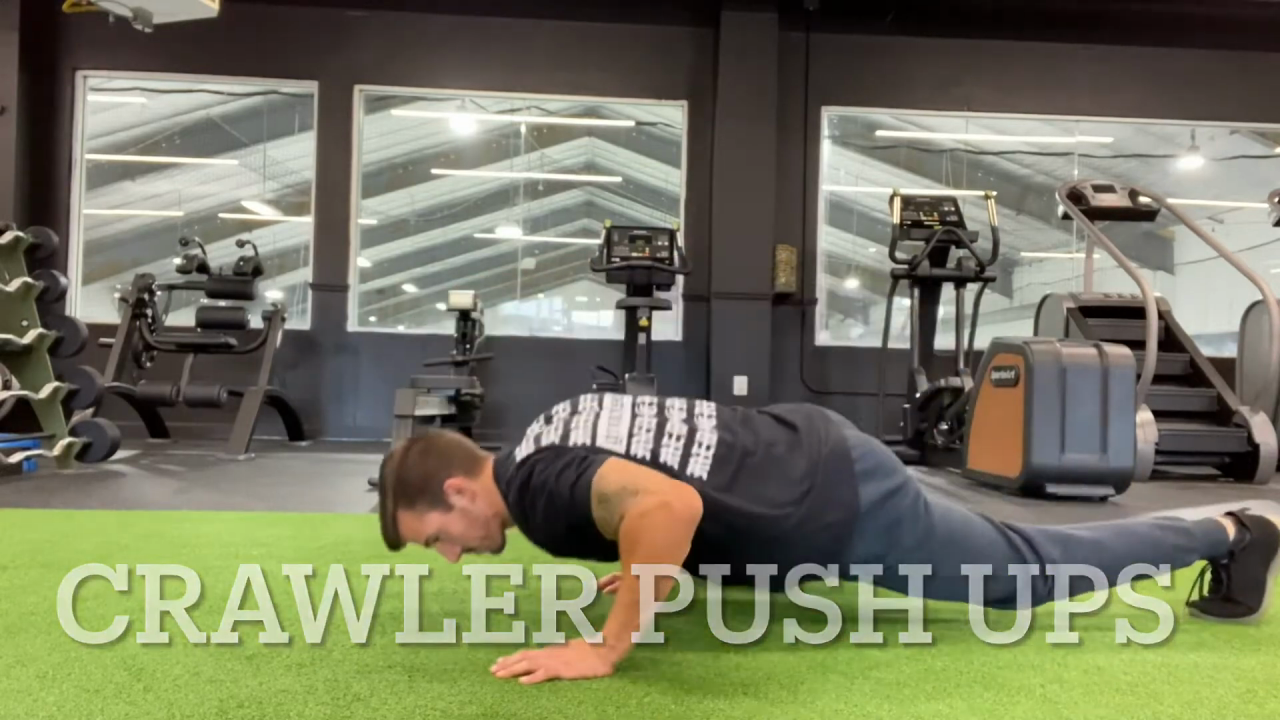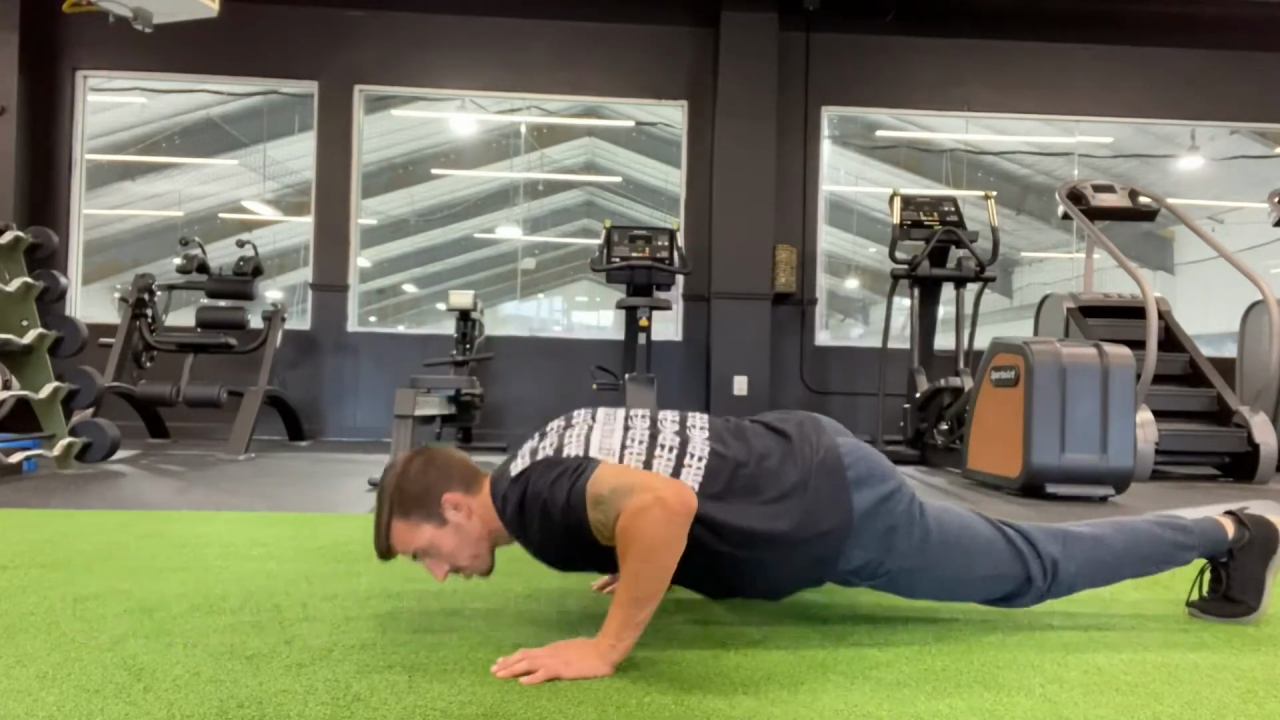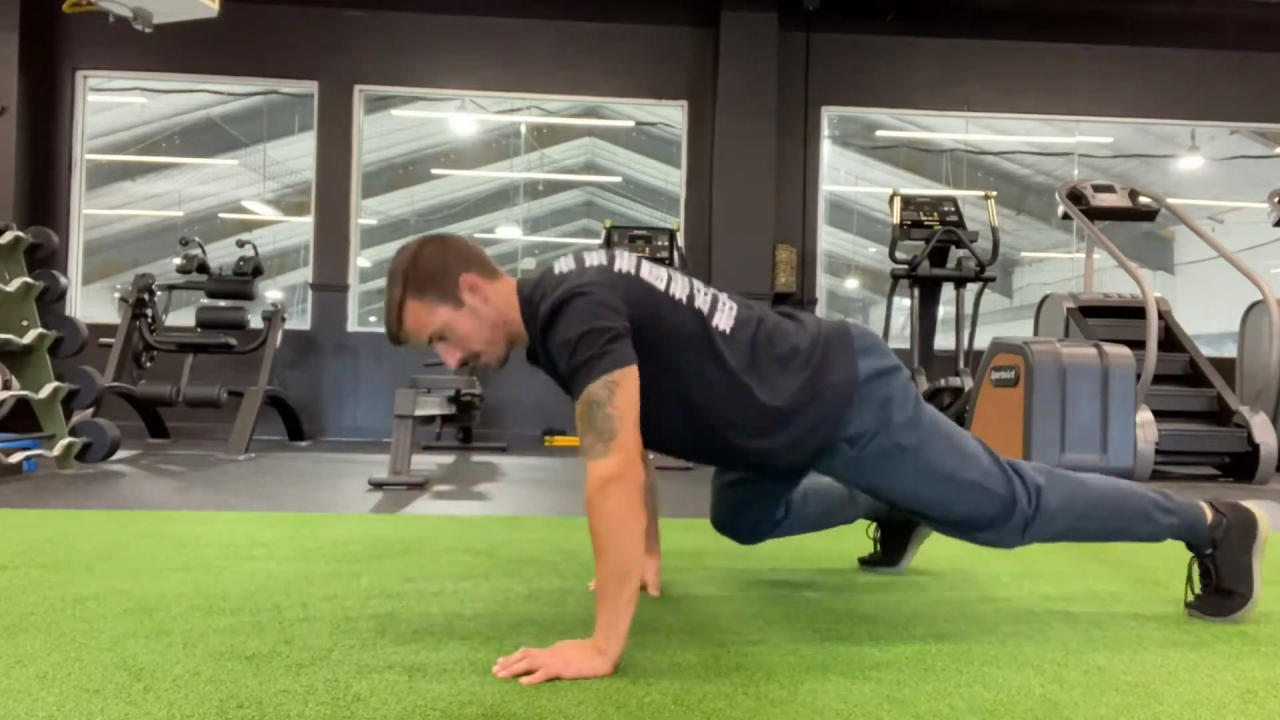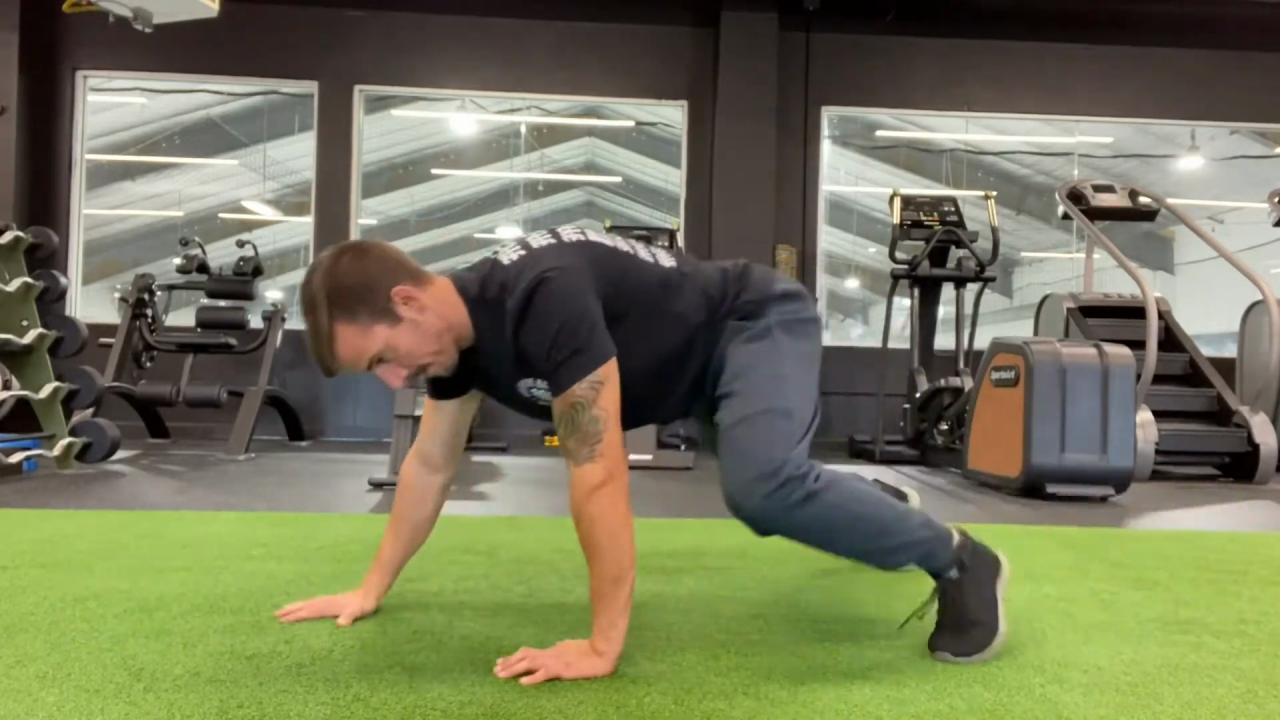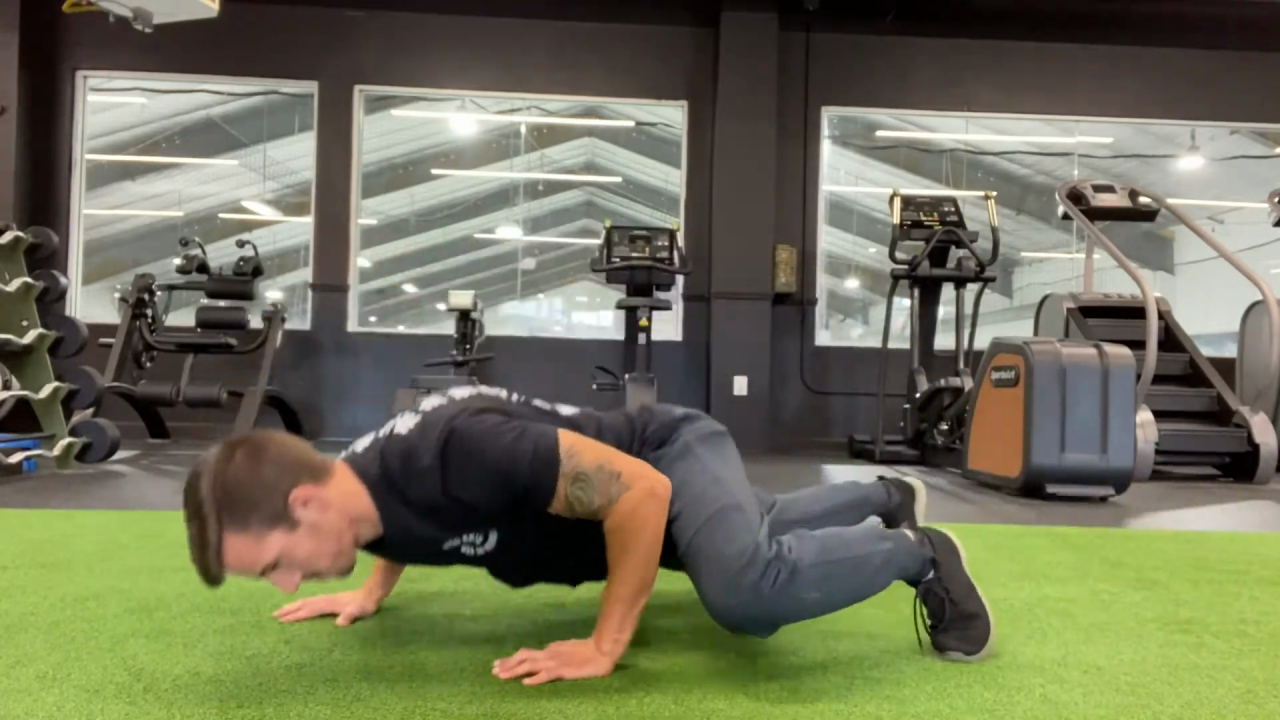
dt=0.5s
person 1, frame 1
left shoulder: (543, 487)
right shoulder: (548, 443)
left elbow: (672, 507)
left wrist: (606, 647)
right wrist: (647, 563)
left hip: (844, 503)
right hip: (810, 442)
left knee: (1027, 570)
right ankle: (884, 561)
person 1, frame 2
left shoulder: (539, 496)
right shoulder: (543, 462)
left elbow: (666, 506)
left wrist: (605, 648)
right wrist: (649, 569)
left hip: (841, 509)
right hip: (804, 452)
left knee: (1028, 569)
person 1, frame 3
left shoulder: (570, 315)
right shoulder: (563, 301)
left elbow: (612, 470)
right elbow: (633, 438)
left wrist: (603, 643)
right wrist: (645, 550)
left hip: (845, 399)
right hip: (806, 390)
left knee: (1008, 506)
right knee: (741, 519)
left ankle: (1210, 523)
right ankle: (892, 506)
person 1, frame 4
left shoulder: (542, 298)
right shoulder: (453, 326)
left elbow: (596, 477)
right elbow: (431, 465)
left wrist: (602, 646)
right wrist: (371, 589)
left hip: (758, 321)
right hip: (696, 359)
left knee: (765, 486)
right knee: (768, 478)
left ankle: (953, 556)
right ankle: (881, 506)
person 1, frame 5
left shoulder: (455, 453)
right shoulder: (363, 488)
left elbow: (640, 493)
left wrist: (603, 647)
right wrist: (370, 590)
left hip: (671, 454)
right hip: (634, 498)
left knee: (745, 587)
right knee: (760, 531)
left ankle: (918, 555)
right ankle: (887, 496)
